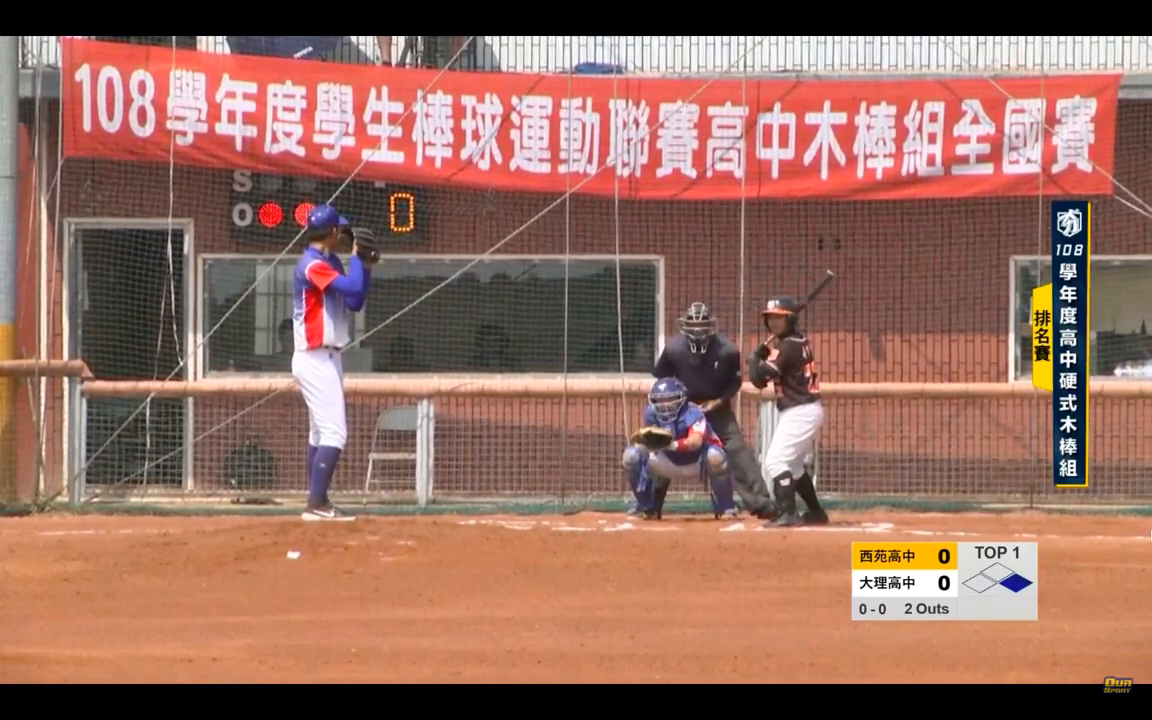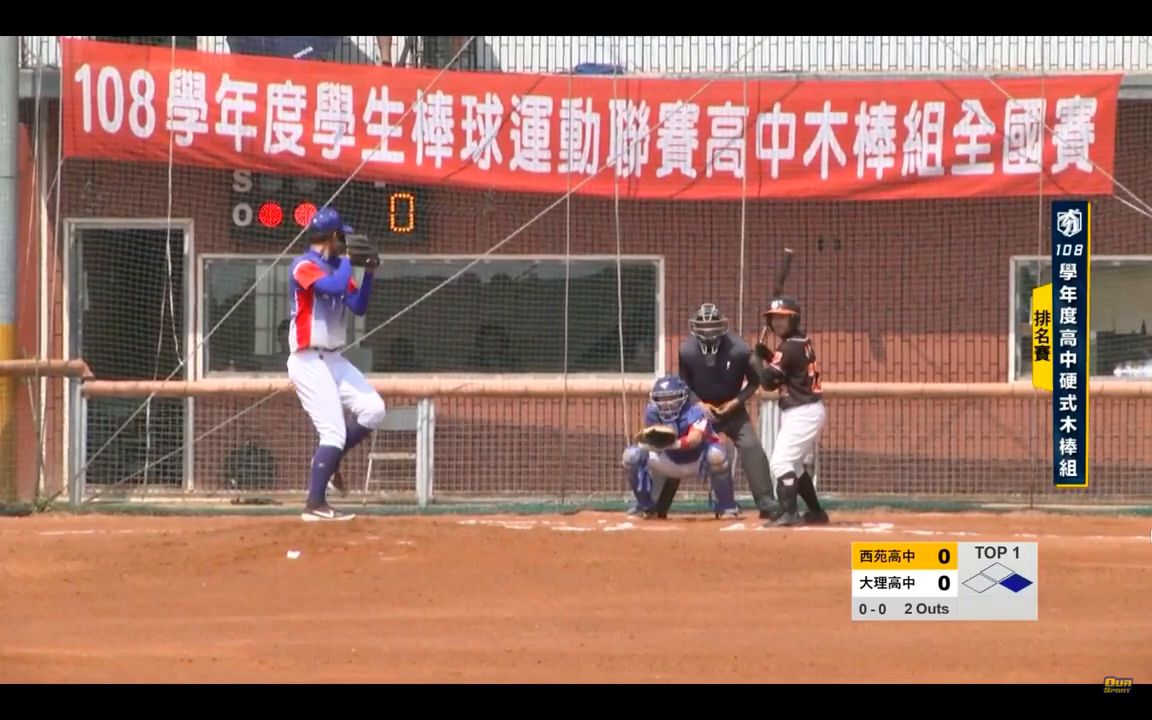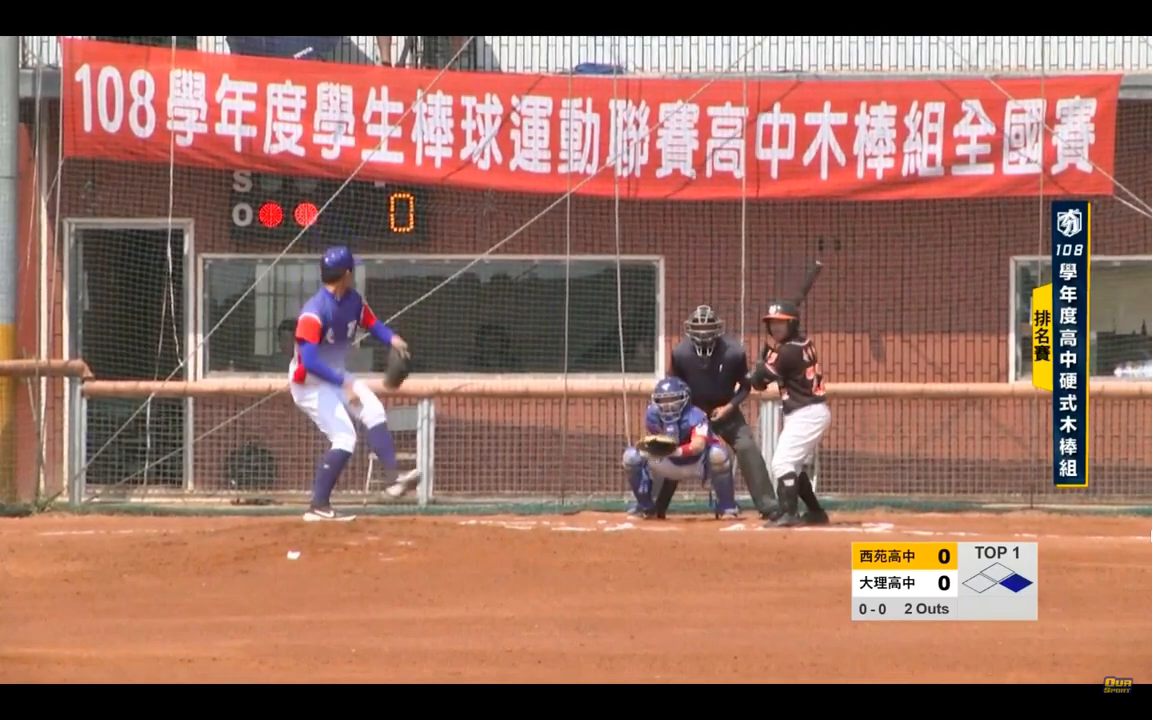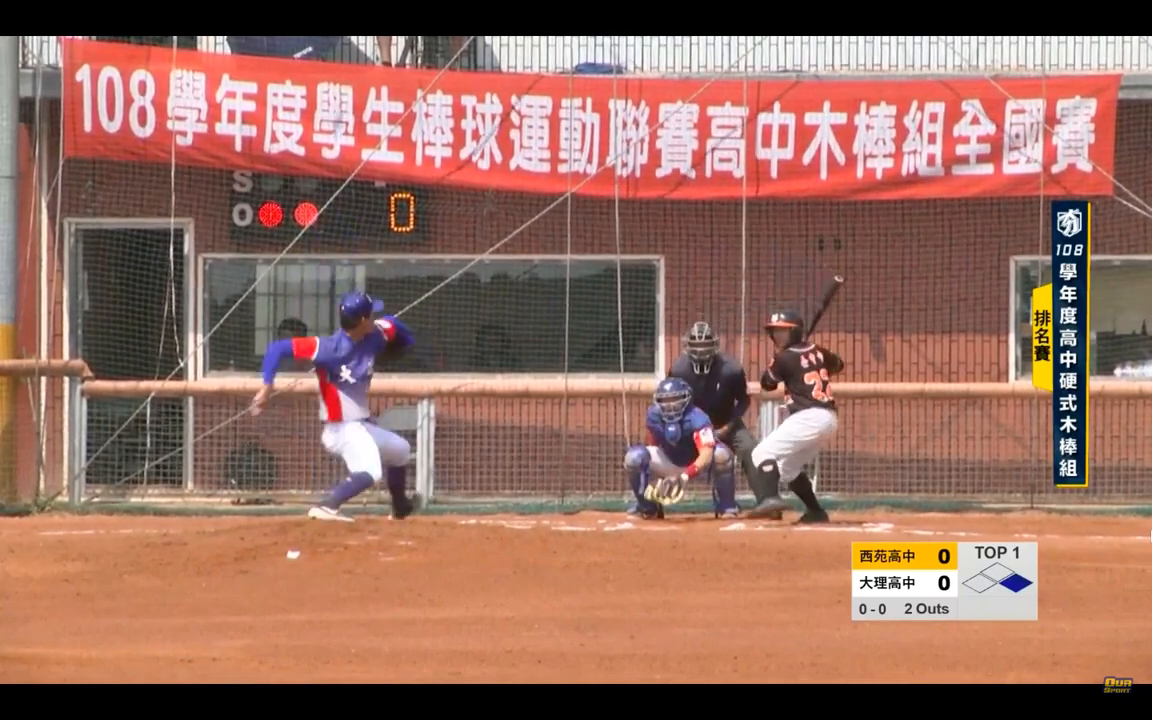
dt=0.3s
person 1, frame 1
left shoulder: (331, 262)
right shoulder: (311, 264)
left elbow: (355, 303)
right elbow: (353, 287)
left wrist: (366, 267)
right wrist: (356, 256)
left hip: (328, 359)
right hip: (315, 360)
left knee: (321, 433)
right knee: (334, 433)
left ankle: (319, 500)
right ankle: (316, 505)
person 1, frame 2
left shoulder: (337, 265)
right shoulder: (304, 265)
left elbow: (359, 307)
right elbow: (334, 288)
left wrist: (369, 273)
right wrist: (348, 261)
left hip: (333, 359)
right hip: (310, 362)
left knee: (374, 411)
right knee: (334, 433)
left ankle: (326, 463)
right ankle: (315, 506)
person 1, frame 3
left shoulder: (352, 300)
right shoulder: (314, 311)
left elbow: (374, 325)
right elbow: (307, 359)
left wrist: (393, 339)
right wrist: (345, 384)
left hip: (338, 379)
right hip: (310, 386)
left knee: (373, 412)
right knee: (345, 438)
left ankle: (395, 475)
right ankle: (318, 507)
person 1, frame 4
left shoulder: (374, 335)
right shoulder: (327, 348)
left elbow: (399, 333)
right elbow: (277, 347)
right wrist: (267, 386)
left hip: (361, 424)
right hip: (343, 427)
left knee: (401, 450)
right knee: (370, 472)
left ankle: (401, 506)
right ankle: (327, 507)
person 2, frame 1
left shoulder: (786, 346)
right shoulder: (800, 341)
left elbow: (759, 379)
left wrist: (755, 358)
right wrist: (766, 356)
left hip: (799, 412)
right hip: (808, 410)
left knee: (776, 461)
right knee: (793, 465)
left ankle: (788, 514)
right ankle: (815, 512)
person 2, frame 2
left shoulder: (789, 346)
right shoulder: (801, 341)
left elbow: (769, 381)
right elbow: (784, 368)
left wrist: (757, 359)
right wrist: (766, 355)
left hip: (801, 412)
right hip: (808, 410)
left knee: (781, 462)
right knee: (794, 464)
left ankle: (788, 514)
right ankle: (816, 512)
person 2, frame 3
left shoulder: (785, 351)
right shoulder: (805, 344)
left elbow: (758, 381)
left wrist: (765, 359)
left hip: (806, 414)
right hip: (815, 413)
left knee: (782, 463)
right knee: (792, 465)
left ankle: (788, 514)
right ankle: (816, 512)
person 2, frame 4
left shoulder: (784, 357)
right shoulder: (817, 350)
left elbow: (767, 384)
right elbow: (838, 365)
left hip: (809, 417)
right hip: (827, 418)
left knee: (763, 453)
right knee: (789, 467)
right ankle: (816, 511)
person 3, frame 1
left shoulder: (728, 350)
right shoulder: (673, 348)
left elbow: (736, 383)
right elbow: (661, 377)
left wrist: (718, 402)
left hip: (717, 407)
left knee: (739, 450)
left ankle: (760, 502)
person 3, frame 2
left shoulder: (740, 349)
right shoulder: (687, 350)
left elbow: (754, 382)
right elbow: (685, 383)
left wrist: (736, 402)
right wrist: (699, 404)
left hip: (732, 408)
right hip: (700, 407)
left knee: (752, 448)
left ankle: (767, 505)
right ankle: (657, 506)
person 3, frame 3
left shoulder: (734, 351)
right shoulder: (681, 352)
left elbow: (745, 386)
left wrist: (730, 407)
left hip: (726, 411)
left knee: (748, 450)
left ankle: (768, 506)
person 3, frame 4
left shoulder: (731, 368)
right shoulder: (679, 368)
left elbow: (744, 400)
left wrist: (727, 427)
left hip: (727, 422)
left knee: (750, 451)
left ankle: (770, 503)
person 4, frame 1
left shoulder: (693, 415)
right shoulder: (651, 414)
left elbow: (696, 441)
left wrist: (673, 445)
left hip: (699, 462)
right hip: (670, 462)
left knee: (715, 455)
right knee: (631, 455)
left ankle: (726, 508)
right ankle: (646, 508)
person 4, frame 2
left shoulder: (695, 413)
right shoulder: (652, 413)
left elbow: (695, 438)
left wrist: (675, 444)
left hip: (698, 461)
right hip: (671, 461)
left knee: (716, 453)
right knee: (631, 455)
left ankle: (726, 507)
right ankle: (646, 507)
person 4, frame 3
left shoulder: (695, 416)
right shoulder: (652, 415)
left elbow: (698, 445)
left wrist: (677, 451)
left hip: (698, 464)
right hip: (669, 464)
left knee: (718, 454)
right knee: (631, 456)
left ankle: (726, 507)
right ankle: (646, 508)
person 4, frame 4
left shoulder: (697, 418)
right shoulder: (654, 416)
left elbow: (706, 455)
right elbow: (653, 445)
left wrist: (684, 477)
left hip: (697, 465)
right hip: (670, 463)
left knee: (721, 453)
right knee: (634, 457)
left ankle: (726, 507)
right ankle: (646, 507)
